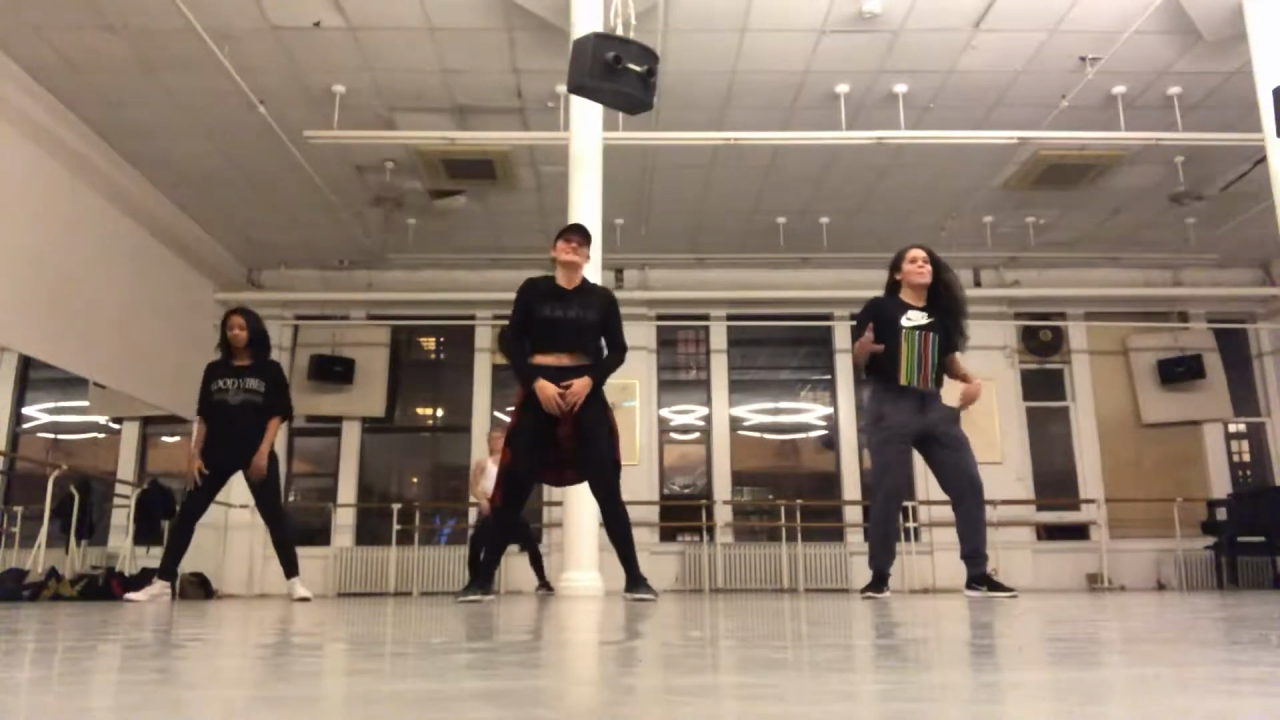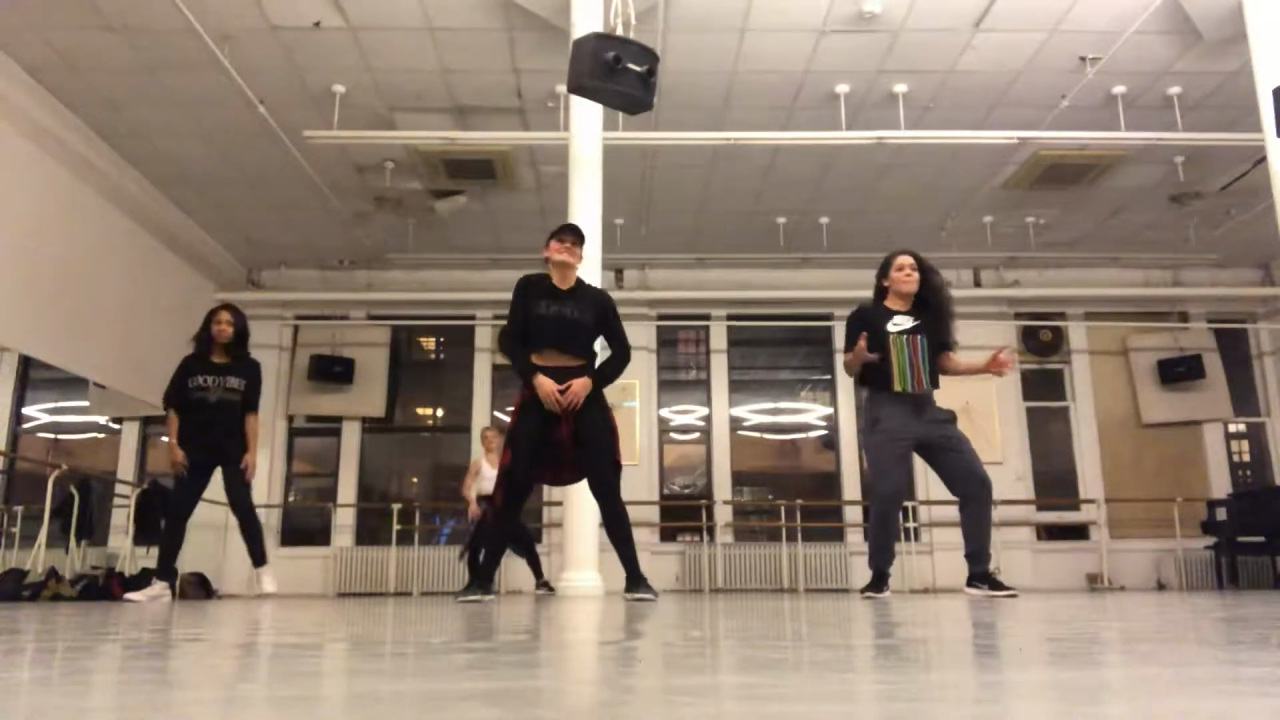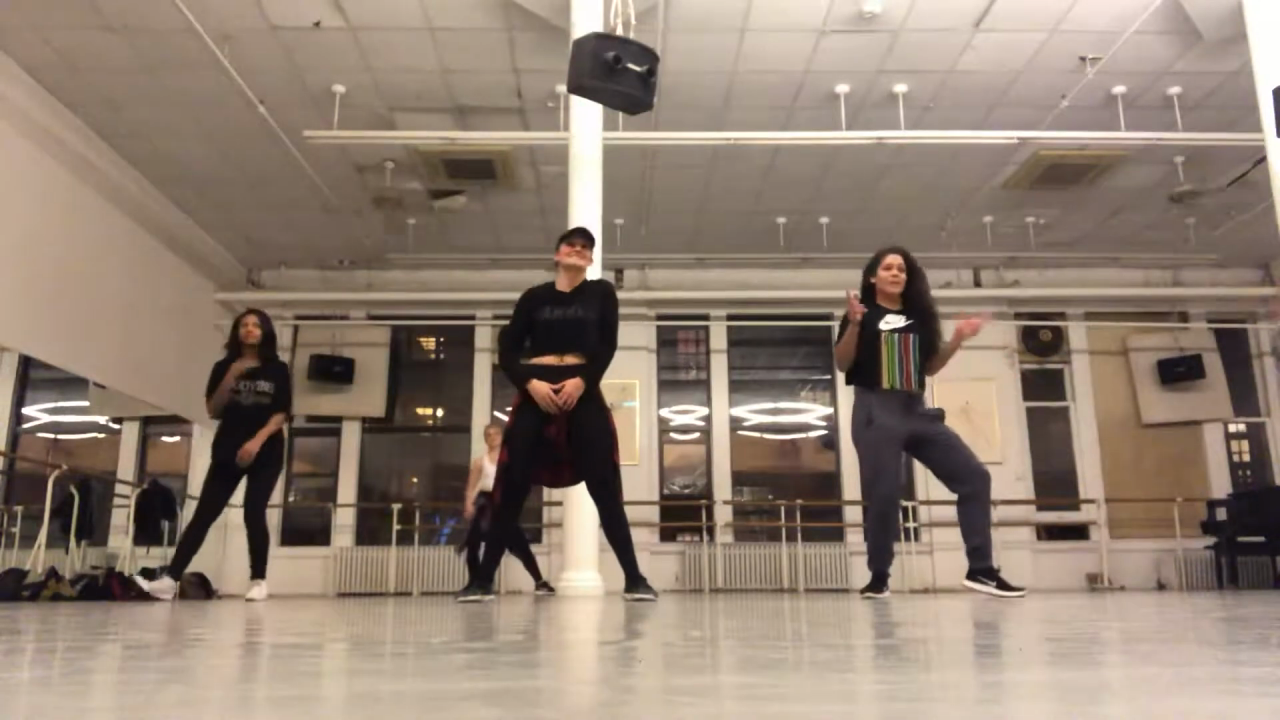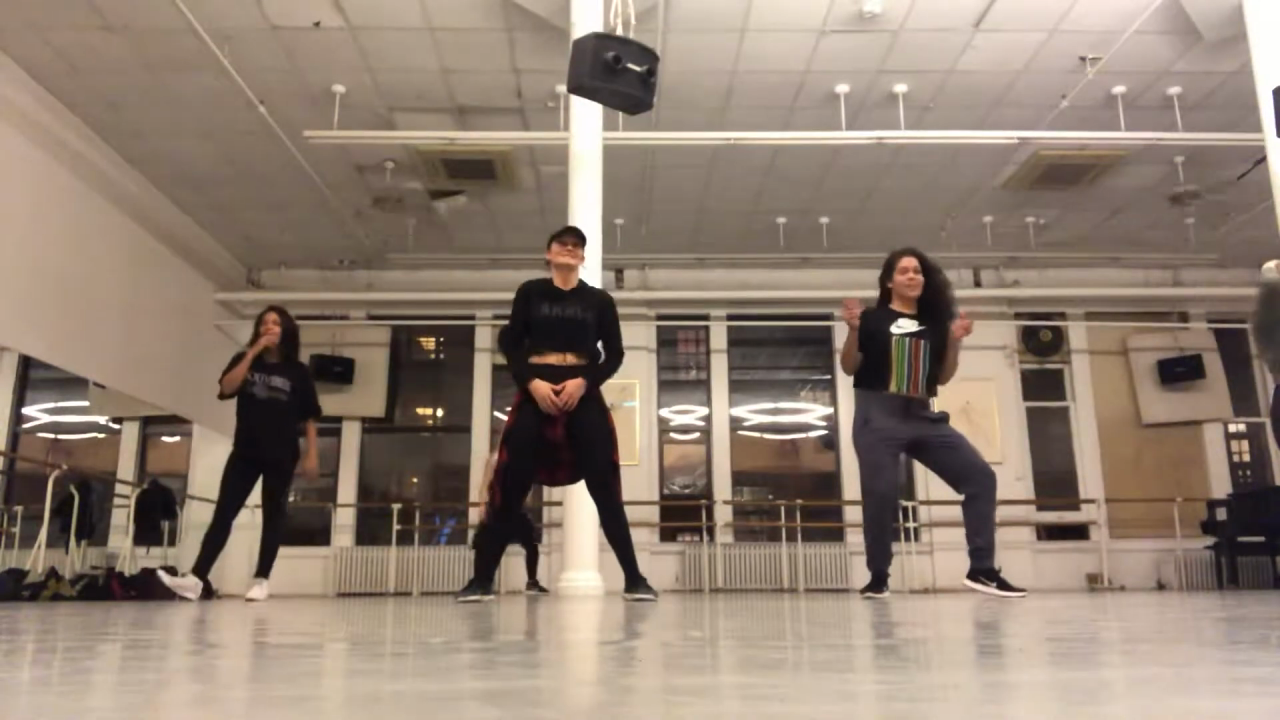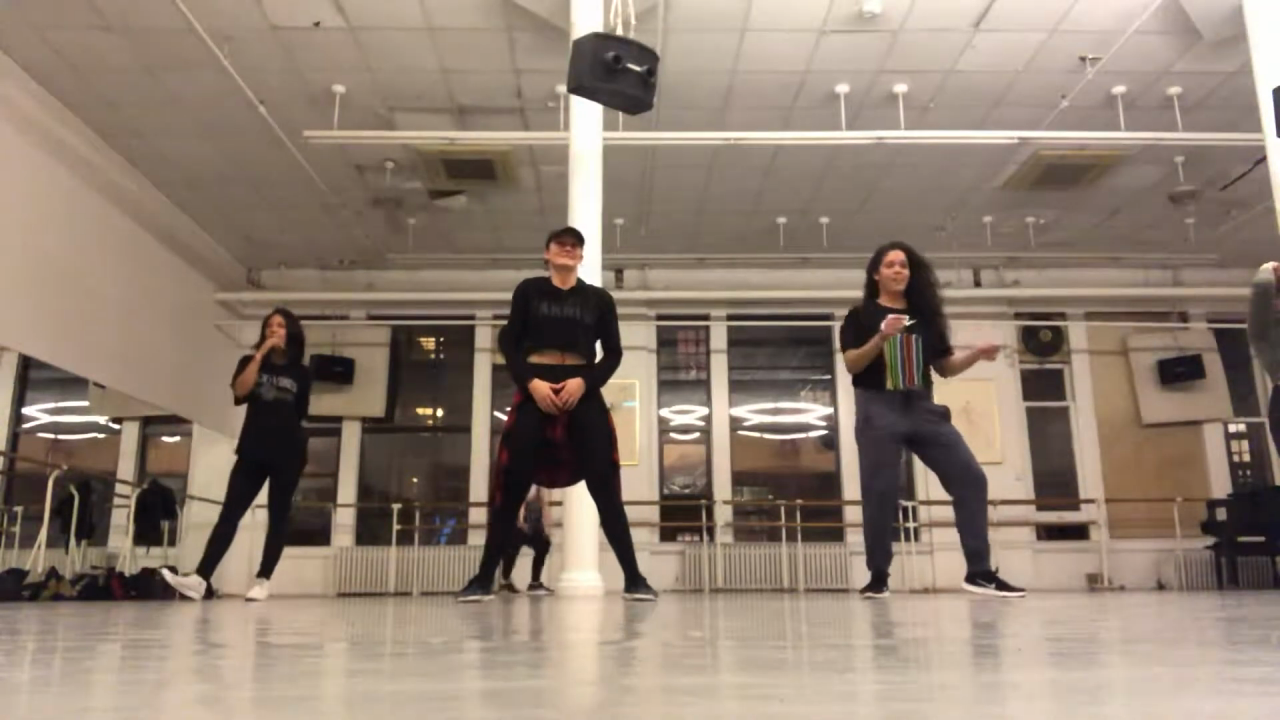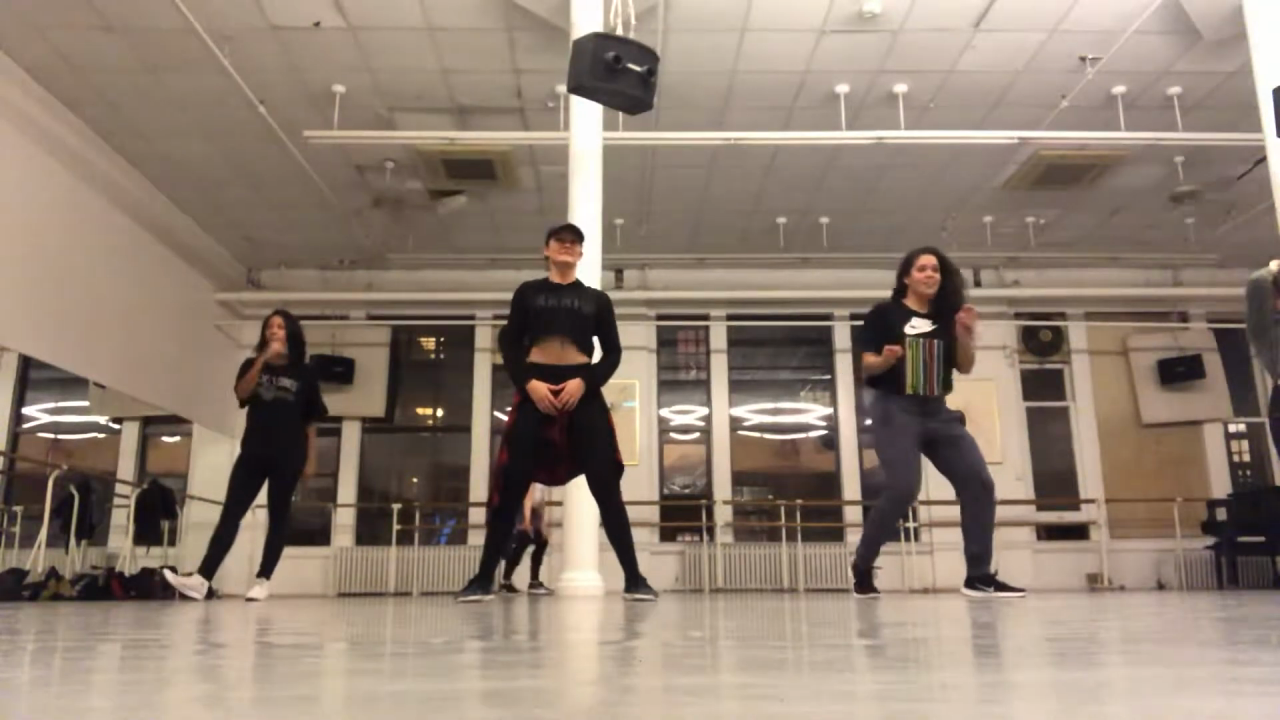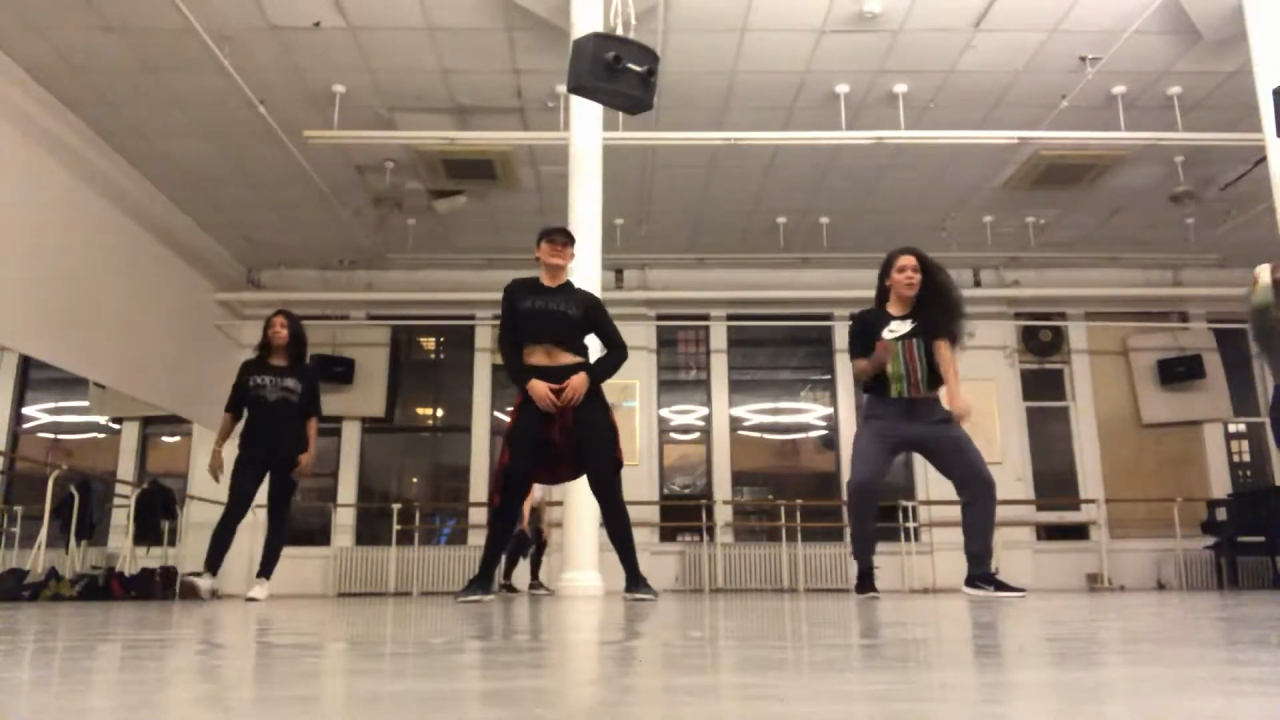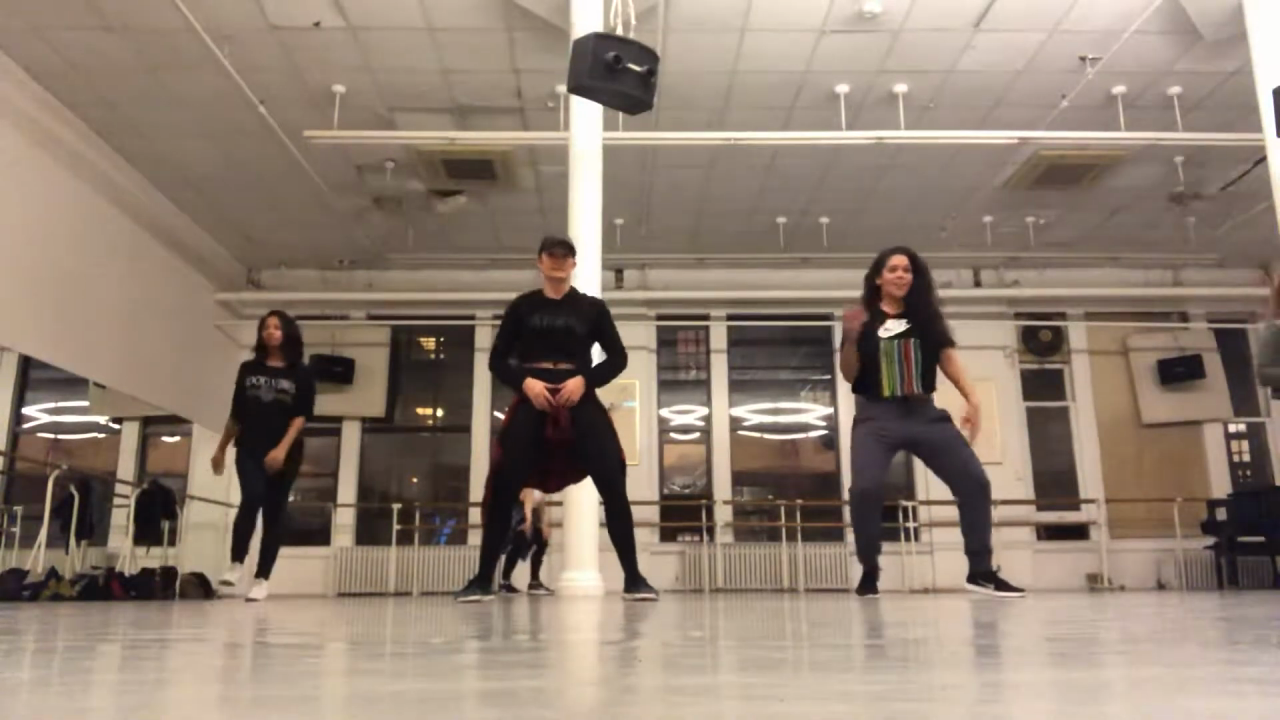
dt=0.4s
person 1, frame 1
left shoulder: (601, 298)
right shoulder: (532, 290)
left elbow: (617, 350)
right elbow: (510, 343)
left wrist: (591, 379)
right wrist: (535, 381)
left hip: (585, 393)
right hip: (538, 392)
left knee: (607, 487)
right knee: (514, 487)
left ankle: (635, 579)
right ankle: (483, 579)
person 1, frame 2
left shoulder: (597, 298)
right shoulder: (529, 287)
left elbow: (622, 351)
right elbow: (511, 343)
left wrist: (592, 379)
right wrist: (535, 378)
left hip: (585, 393)
right hip: (538, 392)
left knee: (606, 488)
right knee: (514, 488)
left ankle: (635, 578)
right ankle: (483, 579)
person 1, frame 3
left shoulder: (602, 292)
right shoulder: (534, 297)
left elbow: (607, 346)
right elbow: (507, 351)
left wrist: (582, 381)
right wrist: (529, 383)
left hip: (583, 393)
right hip: (535, 393)
left knee: (604, 489)
right knee: (512, 489)
left ankle: (634, 578)
right ankle: (482, 579)
person 1, frame 4
left shoulder: (599, 299)
right shoulder: (530, 292)
left elbow: (614, 353)
right elbow: (510, 345)
left wrist: (586, 381)
right wrist: (531, 382)
left hip: (583, 393)
right hip: (535, 393)
left knee: (604, 489)
right knee: (510, 488)
left ankle: (634, 579)
right ankle: (482, 579)
person 1, frame 5
left shoulder: (599, 299)
right shoulder: (528, 291)
left elbow: (613, 353)
right elbow: (509, 343)
left wrist: (585, 381)
right wrist: (530, 381)
left hip: (583, 393)
right hip: (534, 391)
left knee: (604, 487)
right knee: (512, 486)
left ankle: (633, 578)
right ankle: (484, 578)
person 1, frame 6
left shoulder: (597, 299)
right shoulder: (528, 293)
left elbow: (613, 353)
right elbow: (509, 345)
left wrist: (585, 382)
right wrist: (527, 382)
left hip: (583, 391)
right hip: (535, 390)
left knee: (606, 487)
right knee: (510, 487)
left ankle: (634, 579)
right ankle: (483, 579)
person 1, frame 7
left shoulder: (585, 300)
right shoulder: (517, 291)
left elbow: (618, 350)
right elbow: (508, 348)
left wrist: (589, 376)
right wrist: (528, 382)
left hip: (582, 391)
right hip: (536, 392)
left knee: (607, 485)
right knee: (511, 487)
left ankle: (635, 578)
right ankle: (484, 579)
person 1, frame 8
left shoulder: (592, 307)
right shoulder: (522, 306)
left elbow: (618, 359)
right elbow: (498, 360)
left wrist: (584, 380)
right wrist: (523, 381)
left hip: (581, 398)
right hip: (532, 398)
left knee: (612, 483)
right knee: (503, 486)
left ankle: (633, 578)
right ankle: (483, 579)
person 2, frame 1
left shoulder: (942, 314)
right shoulder: (880, 308)
right elbow: (858, 358)
left wrist: (970, 380)
right wrist: (865, 345)
left hip: (933, 408)
right hip: (890, 406)
left knee: (969, 485)
right knee: (889, 490)
left ankle: (977, 576)
right ankle: (879, 576)
person 2, frame 2
left shoulder: (929, 316)
right shoulder: (866, 316)
left elbow: (945, 362)
right elbow: (849, 369)
left wrist: (984, 366)
right wrist: (857, 355)
left hip: (928, 412)
right hip: (886, 413)
left knee: (977, 483)
right knee: (888, 492)
left ankle: (979, 574)
right ankle: (879, 576)
person 2, frame 3
left shoulder: (918, 315)
right shoulder: (864, 315)
left elbow: (931, 367)
right elbow: (842, 363)
left wrist: (956, 340)
right wrist: (853, 325)
left hip: (918, 411)
right hip: (876, 410)
left knee: (974, 477)
right knee: (883, 493)
left ankle: (981, 569)
right ankle: (879, 577)
person 2, frame 4
left shoulder: (933, 322)
right shoulder: (873, 318)
left elbow: (942, 377)
right elbow: (848, 367)
left wrist: (956, 342)
right wrist: (853, 330)
left hip: (922, 415)
right hip: (878, 415)
left knee: (980, 477)
right knee: (880, 493)
left ankle: (982, 570)
right ankle: (878, 576)
person 2, frame 5
left shoulder: (925, 315)
right shoulder: (862, 315)
left elbow: (944, 367)
right elbow: (851, 364)
left wrist: (974, 356)
right wrist: (882, 336)
left hip: (923, 409)
right hip: (879, 410)
left knee: (971, 479)
right knee: (881, 491)
left ankle: (979, 572)
right ankle: (878, 575)
person 2, frame 6
left shoulder: (947, 318)
right shoulder: (884, 314)
left elbow: (966, 366)
right elbow: (866, 365)
left wrist: (963, 332)
right wrist: (884, 360)
left hip: (937, 412)
right hip: (894, 409)
left knee: (980, 483)
right knee: (903, 488)
left ankle: (979, 576)
right ankle: (862, 567)
person 2, frame 7
left shoulder: (932, 315)
right shoulder: (866, 321)
left elbow: (944, 352)
right elbow: (857, 372)
left wrist: (956, 392)
right wrist: (878, 360)
left hip: (930, 414)
right hip: (882, 415)
left knee: (981, 483)
right knee: (861, 484)
left ankle: (979, 574)
right ankle: (865, 570)
person 2, frame 8
left shoulder: (925, 315)
right shoulder: (862, 320)
left elbow: (947, 358)
right elbow: (849, 374)
left wrist: (972, 401)
right wrist: (851, 339)
left hip: (924, 414)
right hip: (877, 416)
left knee: (974, 482)
right knee: (866, 488)
left ankle: (981, 571)
right ankle: (869, 571)
person 3, frame 1
left shoulder: (269, 370)
right shoulder: (214, 370)
left elbow: (277, 415)
right elbow: (204, 417)
left wrist: (263, 451)
right wrist: (194, 454)
left hip: (257, 455)
right hip: (216, 455)
left knee: (275, 515)
right knee: (188, 513)
left ankle: (294, 581)
right ankle: (163, 583)
person 3, frame 2
left shoulder: (248, 367)
right shoulder: (191, 364)
left elbow: (251, 412)
right elbow: (173, 406)
left wrist: (252, 450)
right wrist: (174, 444)
left hip: (234, 450)
right hip: (195, 450)
left knee: (242, 504)
right knee: (177, 511)
left ankle: (263, 570)
right ankle: (163, 583)
person 3, frame 3
left shoulder: (278, 370)
right shoulder: (223, 368)
left elbow: (281, 413)
right elbow: (213, 410)
left wrist: (257, 441)
right wrist: (232, 376)
left hip: (265, 454)
right hip: (227, 451)
left knee: (253, 514)
right knee: (203, 514)
left ankle: (258, 581)
right ankle: (170, 580)
person 3, frame 4
left shoulder: (297, 371)
right shoulder: (244, 359)
left elbow: (309, 416)
right elbow: (226, 388)
left wrist: (311, 454)
right wrist: (253, 352)
left hip: (281, 453)
right hip: (245, 450)
left knee: (273, 515)
right knee: (224, 511)
left ankle: (261, 581)
right ankle: (196, 580)
person 3, frame 5
left shoulder: (301, 373)
right shoulder: (250, 362)
right elbow: (240, 391)
right wrist: (261, 353)
left hip: (288, 454)
right hip: (253, 451)
left knee: (278, 517)
right knee: (230, 513)
left ankle: (262, 581)
right ankle: (200, 579)
person 3, frame 6
left shoulder: (303, 374)
right shoulder: (251, 365)
left elbow: (310, 421)
right elbow: (241, 394)
left wrist: (310, 459)
right wrist: (263, 361)
left hip: (288, 456)
right hip: (253, 452)
left knee: (278, 517)
right knee: (231, 513)
left ankle: (263, 581)
right ankle: (202, 580)
person 3, frame 7
left shoulder: (305, 374)
right shoulder: (251, 368)
left elbow: (311, 415)
right elbow: (234, 411)
left wrist: (311, 450)
right wrist: (217, 448)
left hip: (286, 455)
right hip: (252, 452)
left knee: (278, 516)
right knee: (234, 509)
left ankle: (262, 580)
right ankle: (208, 576)
person 3, frame 8
left shoulder: (300, 374)
right shoulder: (248, 369)
left elbow: (300, 416)
right elbow: (236, 414)
left wrist: (283, 449)
right wrist: (220, 447)
left hip: (283, 455)
right hip: (249, 450)
left knee: (274, 515)
right knee: (251, 501)
left ankle: (261, 579)
right ankle: (237, 563)
